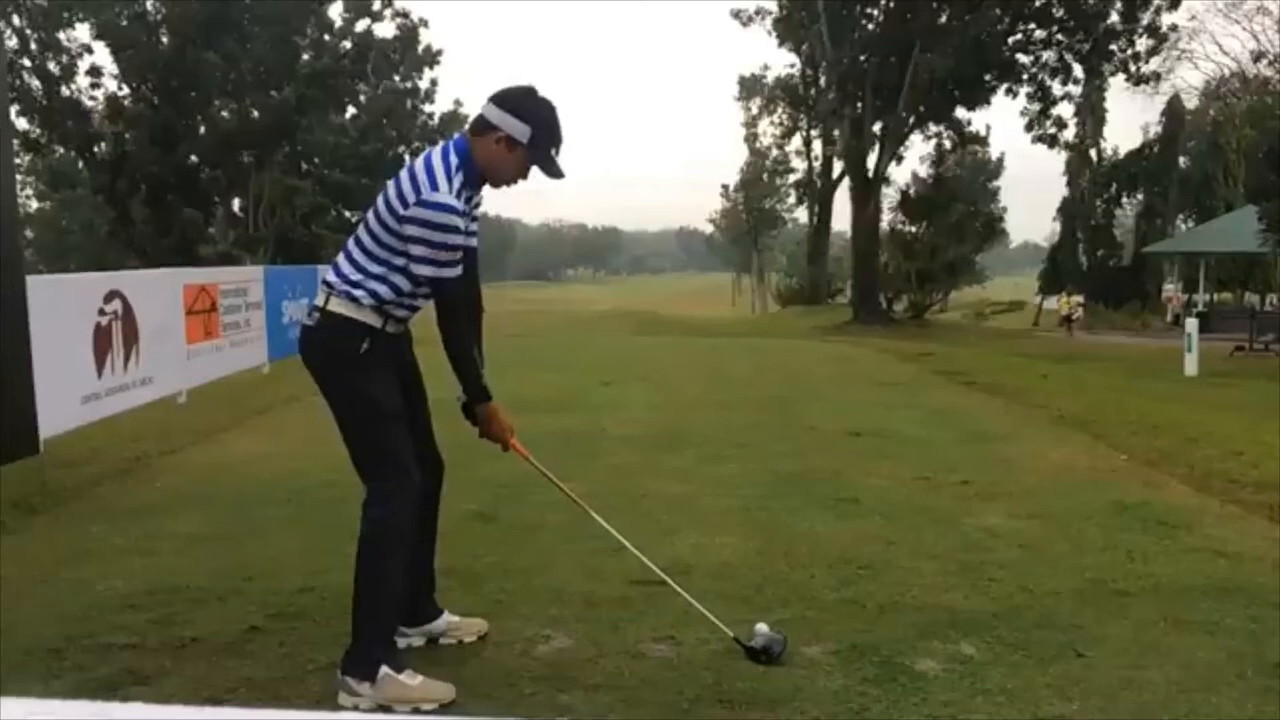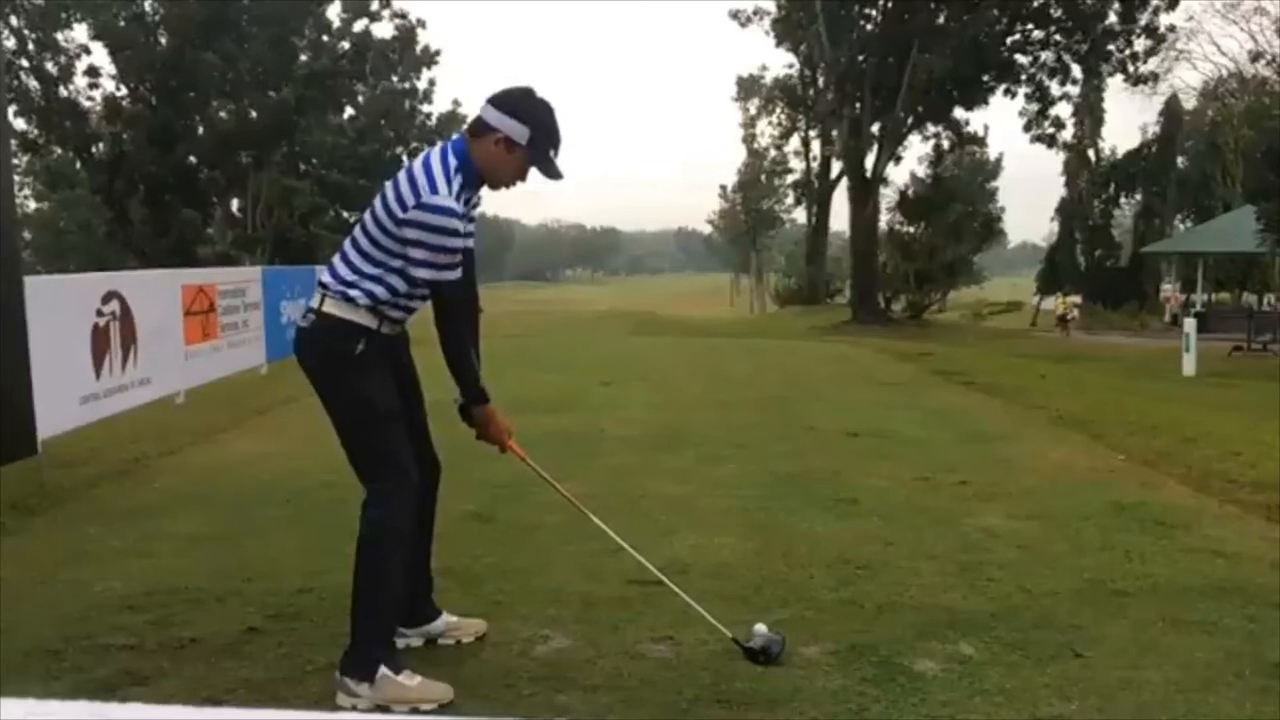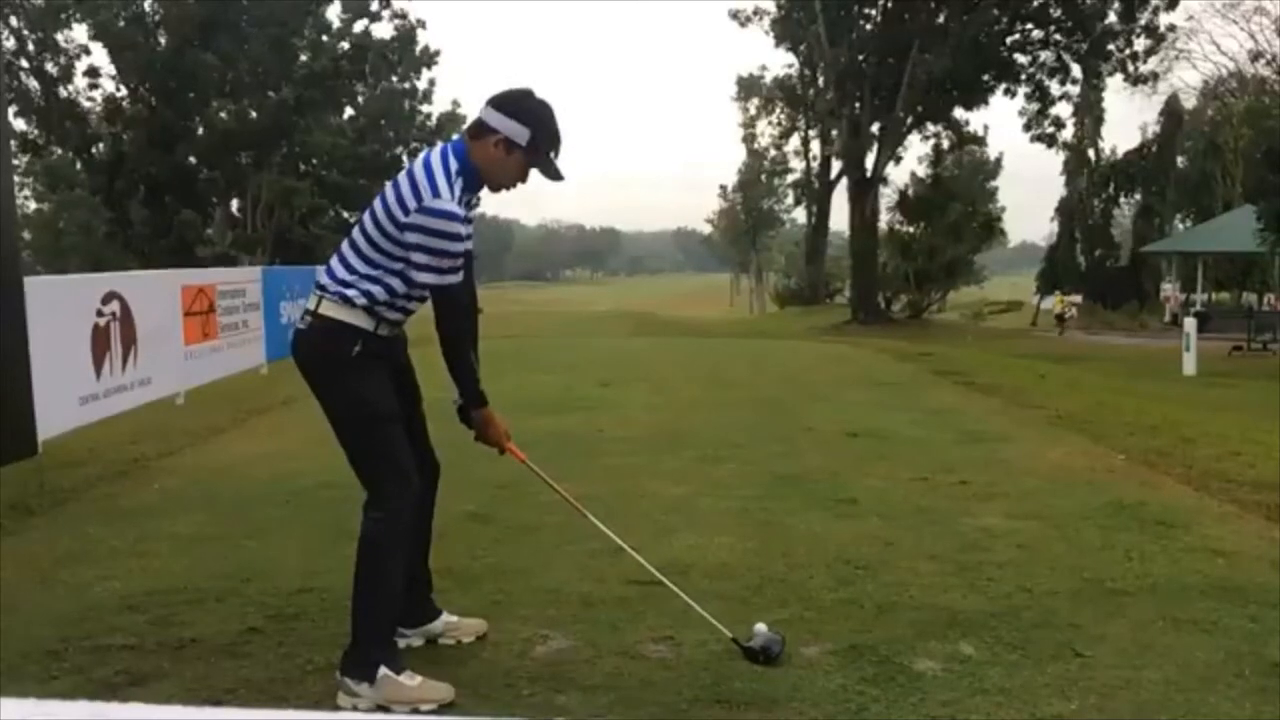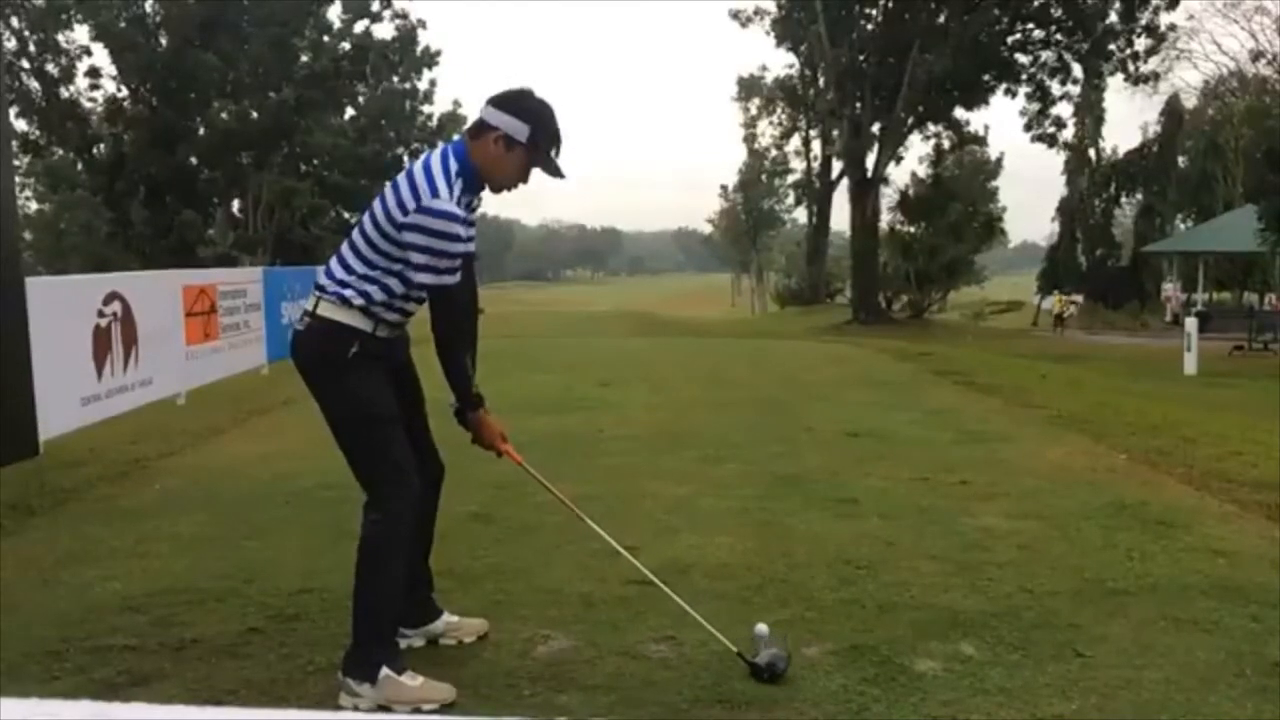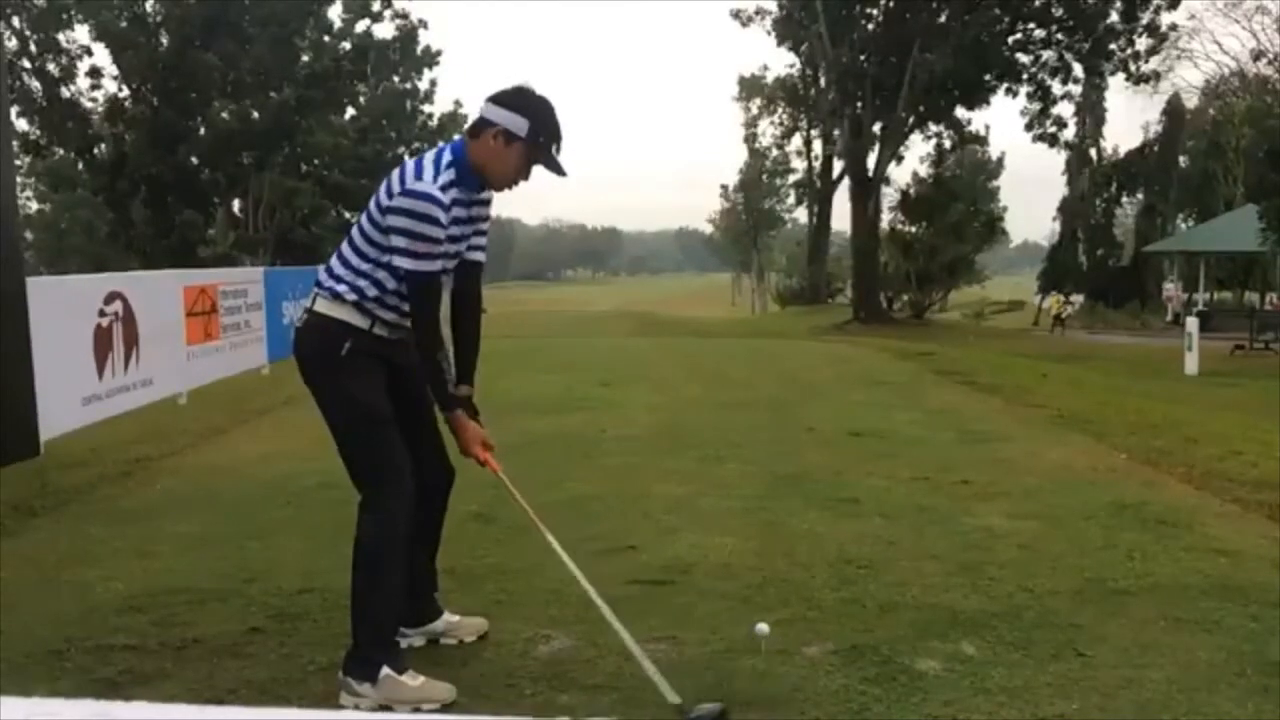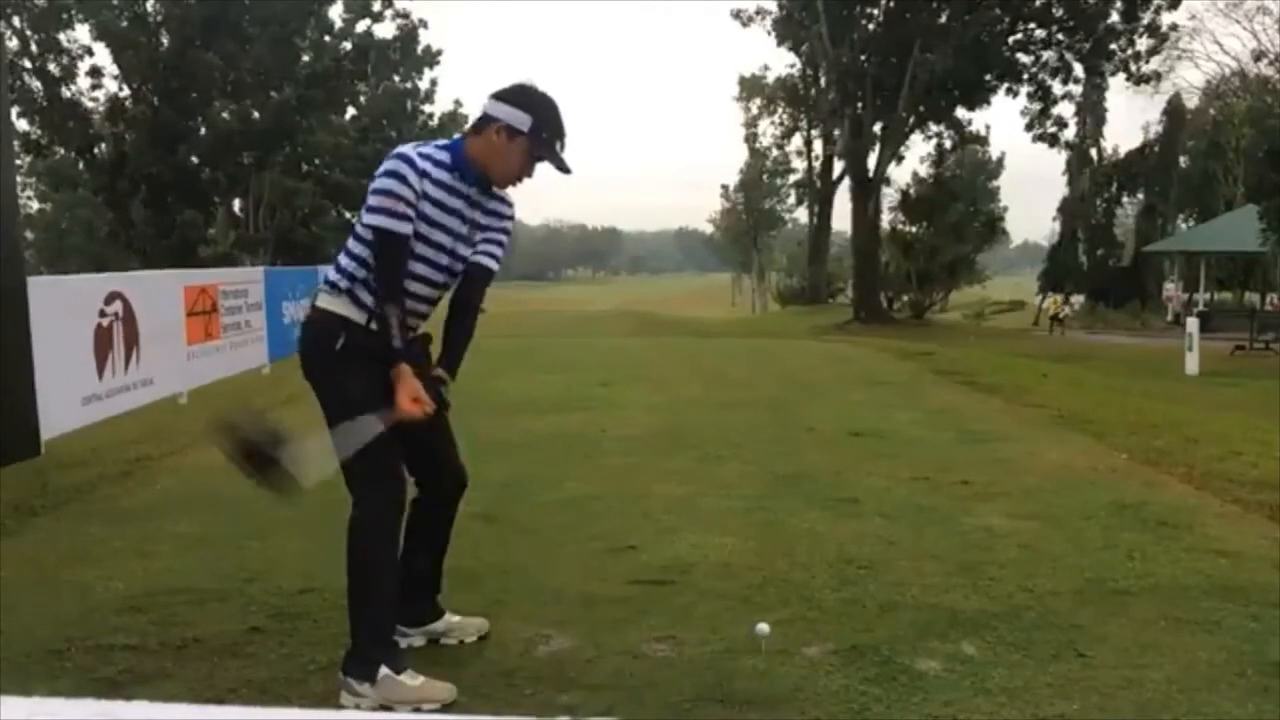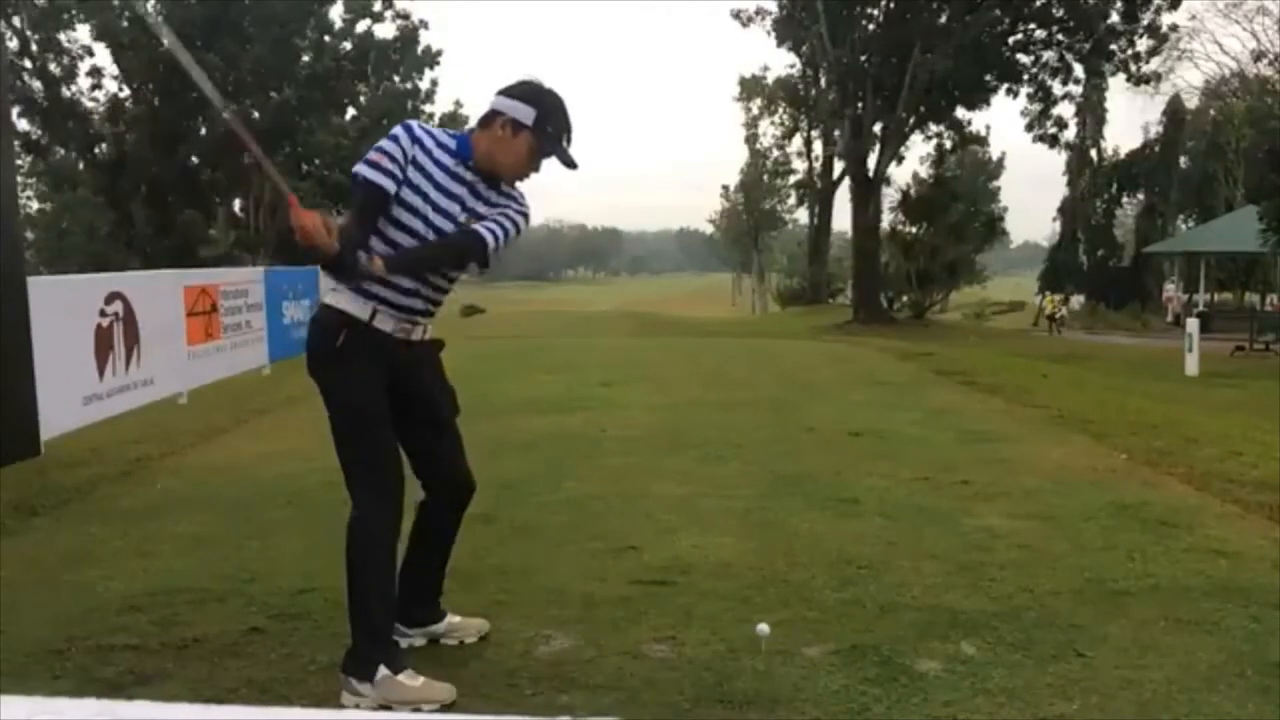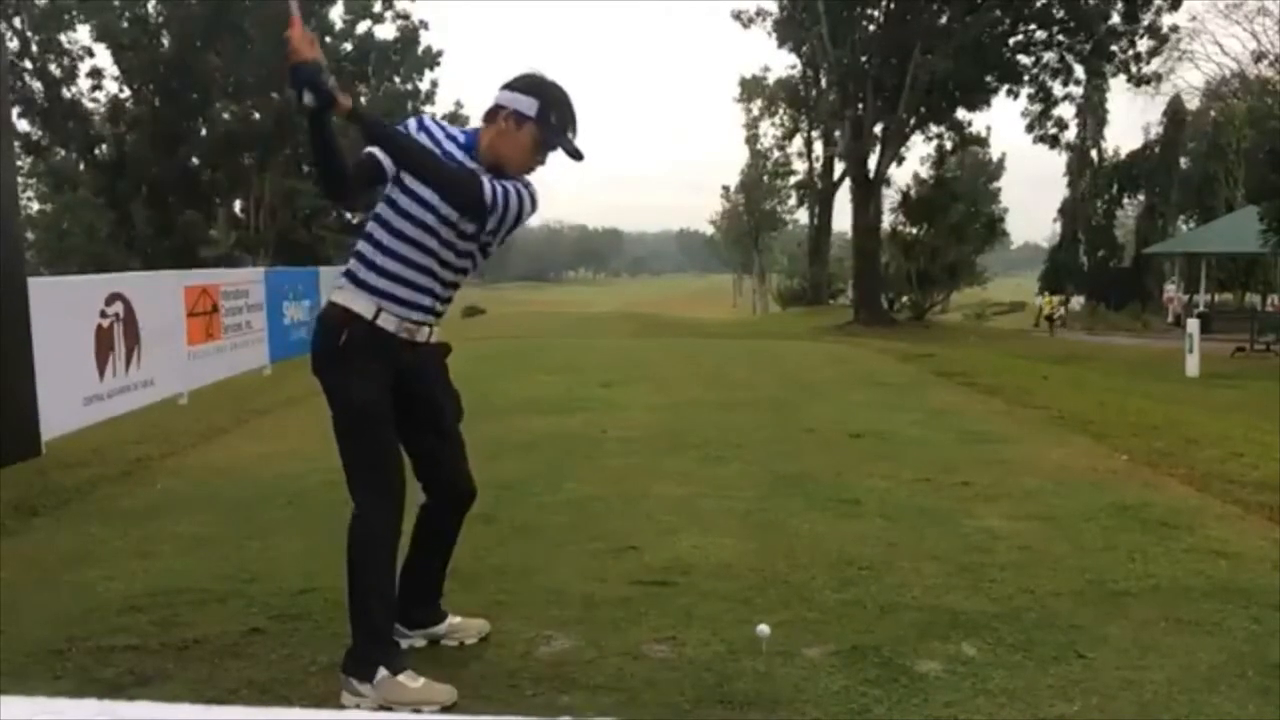
dt=0.5s
person 1, frame 1
left shoulder: (457, 173)
right shoulder: (439, 197)
left elbow: (466, 292)
right elbow: (450, 309)
left wrist: (476, 389)
right wrist: (480, 399)
left hip: (379, 334)
right hip: (347, 338)
left knee: (425, 470)
right knee: (395, 486)
left ankle: (415, 612)
right ankle: (366, 668)
person 1, frame 2
left shoulder: (454, 172)
right shoulder: (438, 199)
left elbow: (464, 296)
right elbow: (448, 310)
left wrist: (474, 391)
right wrist: (477, 401)
left hip: (376, 335)
right hip: (343, 340)
left knee: (422, 471)
right knee: (394, 487)
left ankle: (413, 613)
right ankle: (366, 669)
person 1, frame 3
left shoulder: (452, 171)
right shoulder: (439, 203)
left elbow: (462, 298)
right elbow: (449, 316)
left wrist: (472, 395)
right wrist: (477, 405)
left hip: (373, 337)
right hip: (340, 342)
left knee: (421, 472)
right knee: (394, 490)
left ankle: (413, 613)
right ankle: (366, 669)
person 1, frame 4
left shoulder: (457, 177)
right shoulder: (438, 203)
left elbow: (464, 296)
right elbow: (446, 318)
left wrist: (471, 392)
right wrist: (472, 408)
left hip: (377, 339)
right hip: (339, 344)
left knee: (424, 473)
right knee: (395, 491)
left ankle: (414, 612)
right ankle: (368, 670)
person 1, frame 5
left shoulder: (474, 191)
right shoulder: (424, 192)
left elbow: (467, 297)
right elbow: (425, 313)
left wrist: (465, 394)
right wrist: (453, 411)
left hip: (385, 340)
right hip: (340, 340)
left knee: (432, 475)
right knee: (390, 491)
left ankle: (415, 612)
right ankle: (368, 670)
person 1, frame 6
left shoulder: (498, 212)
right shoulder: (411, 167)
left elbow: (468, 299)
right elbow: (386, 275)
left wrist: (438, 378)
right wrist: (398, 374)
left hip: (404, 347)
right hip: (345, 338)
left knee: (444, 478)
right knee: (381, 489)
left ankle: (415, 612)
right ankle: (368, 668)
person 1, frame 7
left shoulder: (509, 209)
right shoulder: (412, 141)
left elbow: (447, 255)
right elbow: (361, 219)
left wrist: (374, 266)
right wrist: (335, 242)
left hip: (410, 345)
right hip: (349, 334)
left knee: (451, 482)
right knee: (380, 491)
left ankle: (415, 612)
right ankle: (369, 667)
person 1, frame 8
left shoulder: (519, 199)
right shoulder: (425, 132)
left elbow: (442, 182)
right elbow: (340, 187)
left wrist: (353, 111)
right wrist: (319, 107)
left hip: (416, 348)
right hip: (354, 335)
left knee: (452, 488)
right knee: (381, 494)
left ankle: (416, 615)
right ankle: (369, 669)
